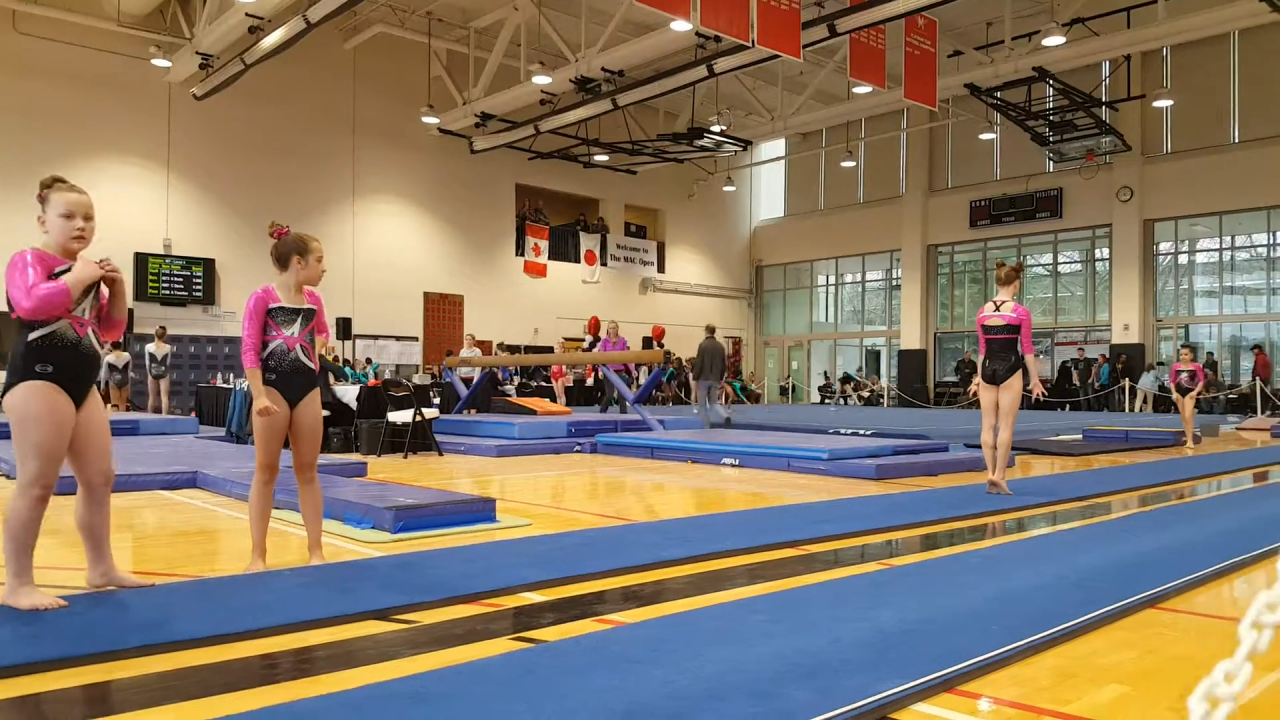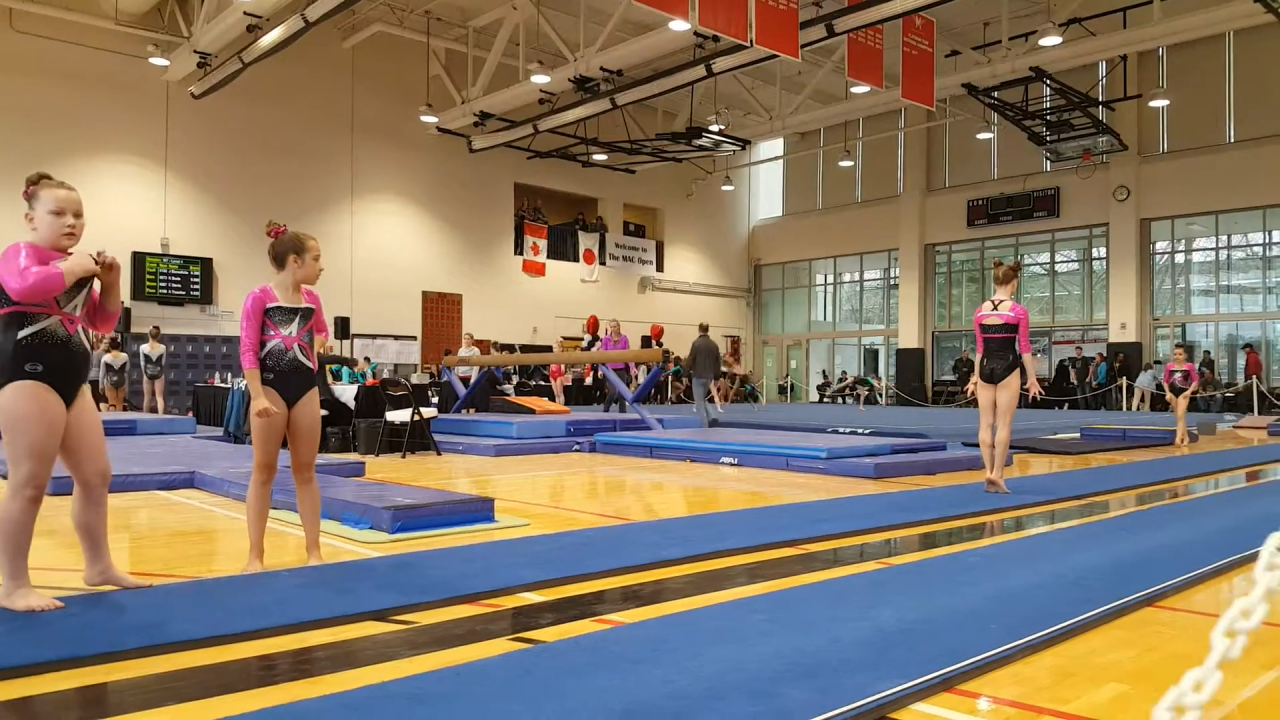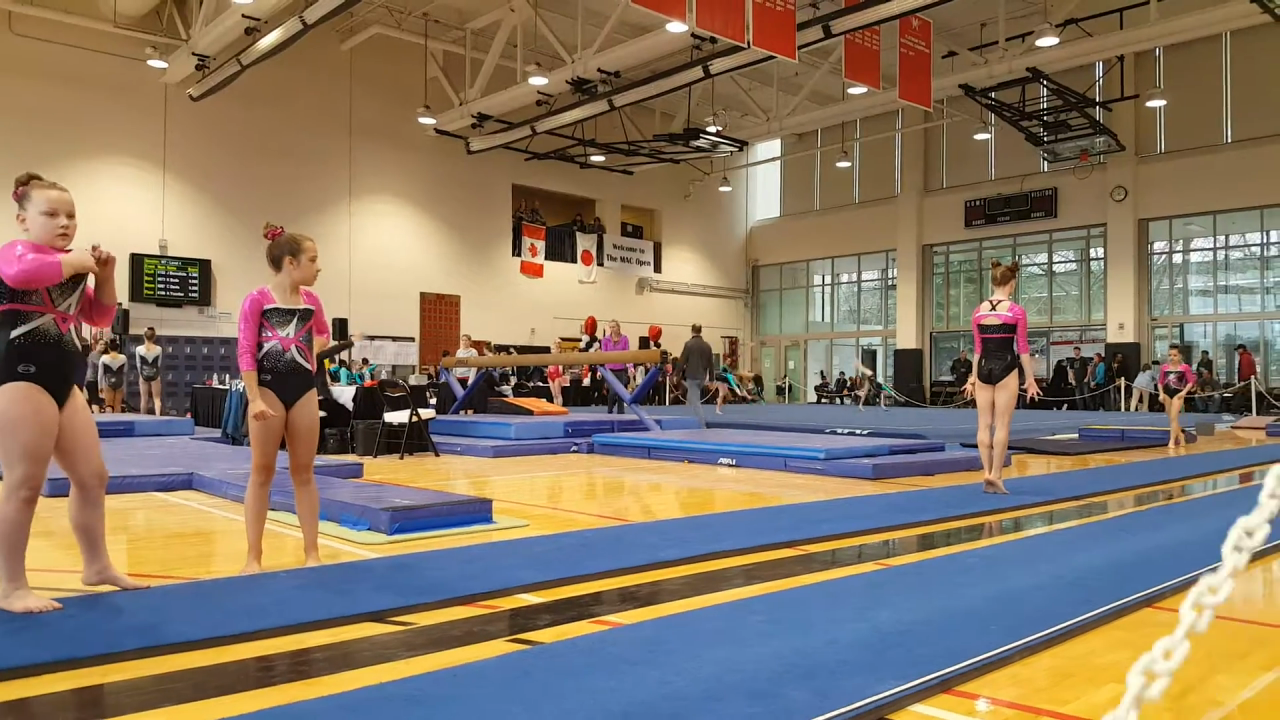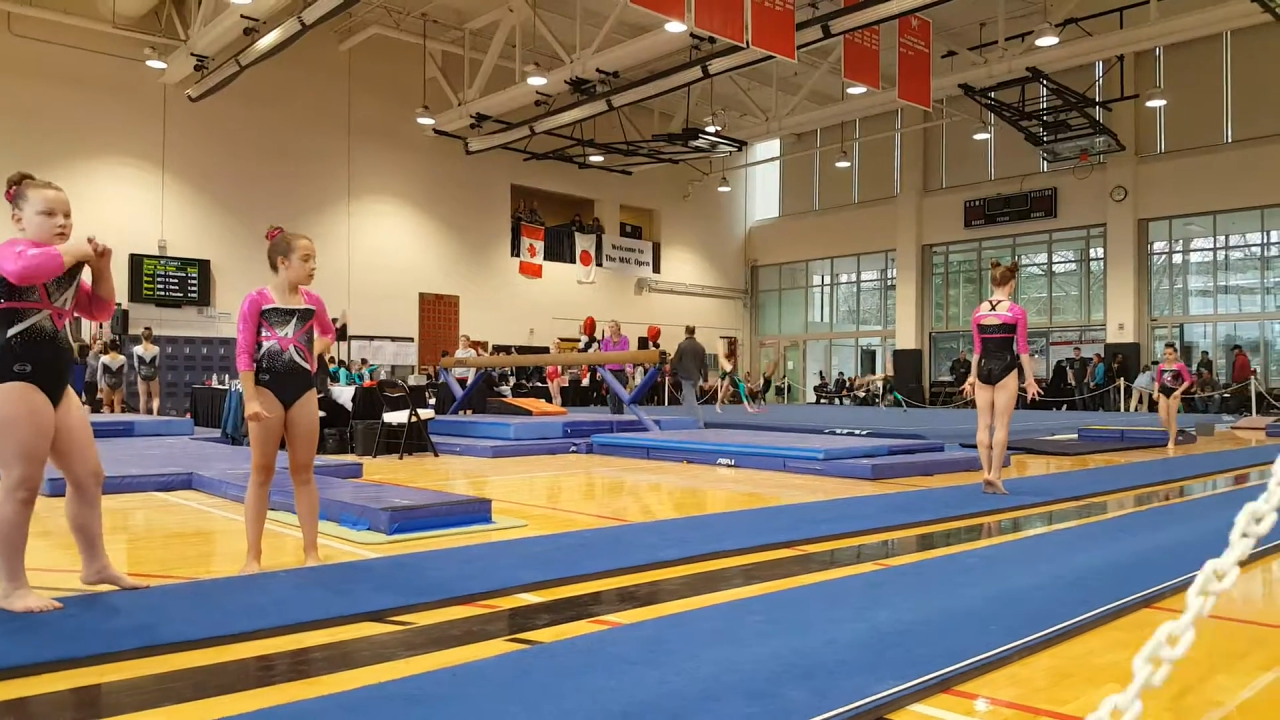
dt=0.1s
person 1, frame 1
left shoulder: (85, 272)
left elbow: (110, 330)
left wrist: (117, 289)
right wrist: (79, 277)
left hip: (83, 385)
right hip: (39, 381)
left knee: (99, 479)
right knee: (37, 484)
left ankle: (102, 568)
person 1, frame 2
left shoulder: (76, 269)
left elbow: (102, 324)
left wrist: (110, 281)
right wrist: (74, 267)
left hip: (73, 384)
left knee: (96, 477)
left ankle: (99, 566)
person 1, frame 3
left shoulder: (67, 268)
left elbow: (99, 317)
left wrist: (104, 275)
right wrist: (74, 260)
left hip: (65, 384)
left knee: (92, 477)
left ankle: (98, 565)
person 1, frame 4
left shoulder: (65, 265)
left elbow: (99, 312)
left wrist: (100, 268)
right wrist: (72, 252)
left hip: (58, 383)
left knee: (89, 475)
left ankle: (96, 564)
person 2, frame 1
left shoulder: (314, 300)
right shoulder: (261, 298)
right elbow: (249, 351)
left wrist: (314, 352)
right wrist: (259, 395)
left hip: (308, 388)
right hip: (273, 387)
left knee: (307, 471)
right knee: (266, 471)
left ankle: (316, 551)
right ankle: (258, 554)
person 2, frame 2
left shoulder: (312, 299)
right shoulder: (259, 298)
right elbow: (248, 351)
left wrist: (313, 352)
right wrist: (257, 396)
left hip: (306, 388)
right hip: (271, 387)
left knee: (305, 471)
right knee: (264, 471)
left ankle: (314, 551)
right ankle: (255, 555)
person 2, frame 3
left shoulder: (311, 301)
right shoulder: (257, 300)
left elbow: (323, 334)
right elbow: (246, 354)
left wrist: (312, 352)
right wrist: (255, 399)
left hip: (304, 389)
right hip: (269, 387)
left knee: (303, 472)
right knee: (262, 472)
left ankle: (311, 552)
right ankle: (253, 556)
person 2, frame 4
left shoulder: (313, 302)
right shoulder: (256, 300)
left elbow: (328, 334)
right elbow: (244, 354)
left wrist: (314, 352)
right wrist: (251, 399)
left hip: (304, 389)
right hip: (267, 388)
left knee: (304, 472)
right knee: (262, 472)
left ankle: (311, 552)
right ankle: (253, 555)
person 3, frame 1
left shoulder: (983, 312)
right shoulder: (1020, 312)
left elbow: (982, 348)
right elbow: (1027, 348)
left wrist: (979, 377)
right wrist: (1035, 379)
left hip: (988, 369)
right hip: (1010, 369)
left knee: (988, 425)
right knee: (1005, 426)
left ankle: (991, 476)
right ankle: (999, 476)
person 3, frame 2
left shoulder: (980, 311)
right shoulder: (1018, 311)
left elbow: (980, 347)
right elbow: (1024, 347)
left wrist: (976, 376)
right wrist: (1032, 378)
left hip: (986, 368)
right hip: (1007, 368)
left knee: (986, 424)
right knee: (1003, 424)
left ankle: (989, 474)
right ankle: (997, 474)
person 3, frame 3
left shoulder: (979, 311)
right shoulder: (1017, 311)
left elbow: (978, 348)
right elbow: (1022, 348)
left wrist: (974, 376)
right wrist: (1030, 379)
left hip: (985, 368)
right hip: (1005, 368)
left knee: (984, 425)
right knee: (1002, 425)
left ankle: (988, 475)
right ankle: (995, 476)
person 3, frame 4
left shoulder: (978, 311)
right shoulder: (1016, 311)
left elbow: (977, 348)
right elbow: (1022, 347)
left wrist: (973, 376)
right wrist: (1030, 379)
left hip: (984, 369)
right hip: (1005, 368)
left knee: (983, 425)
right knee: (1001, 425)
left ankle: (987, 475)
right ankle: (994, 476)
